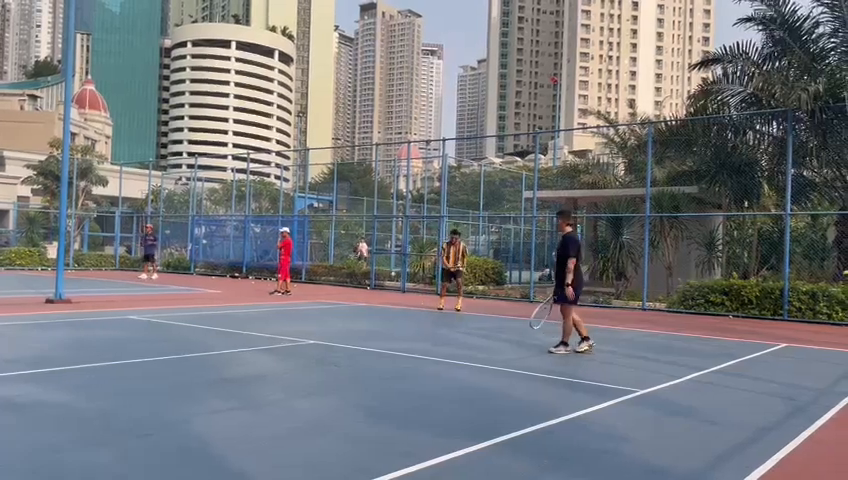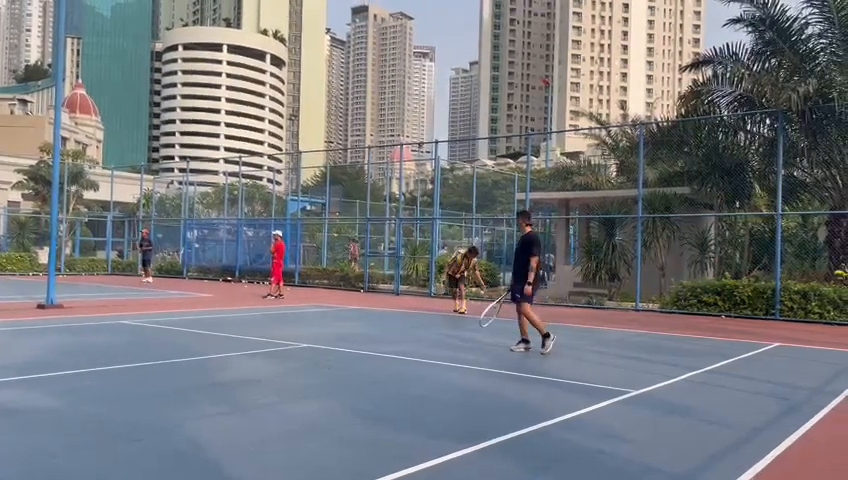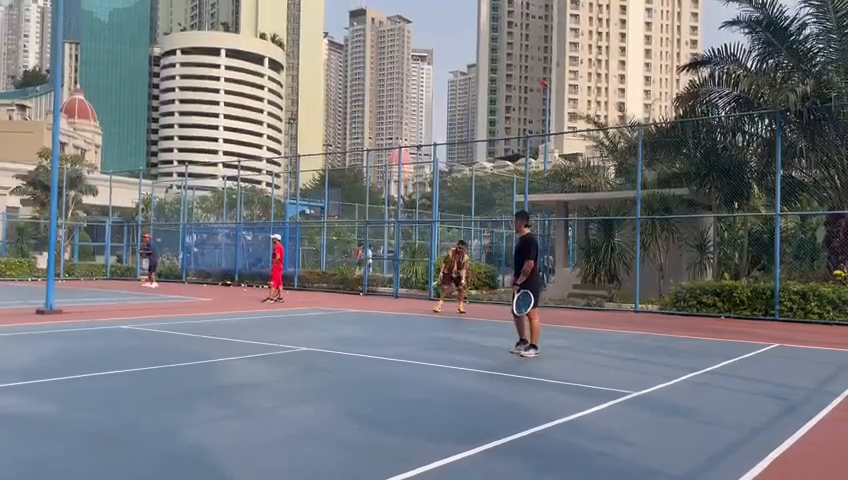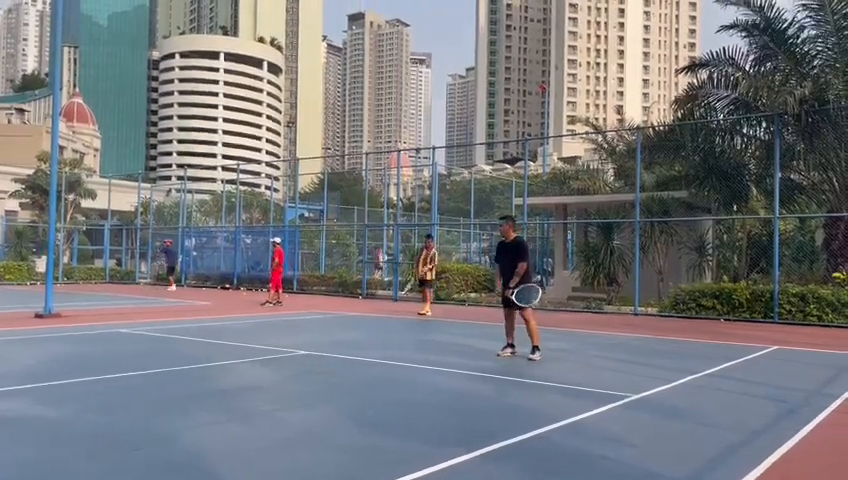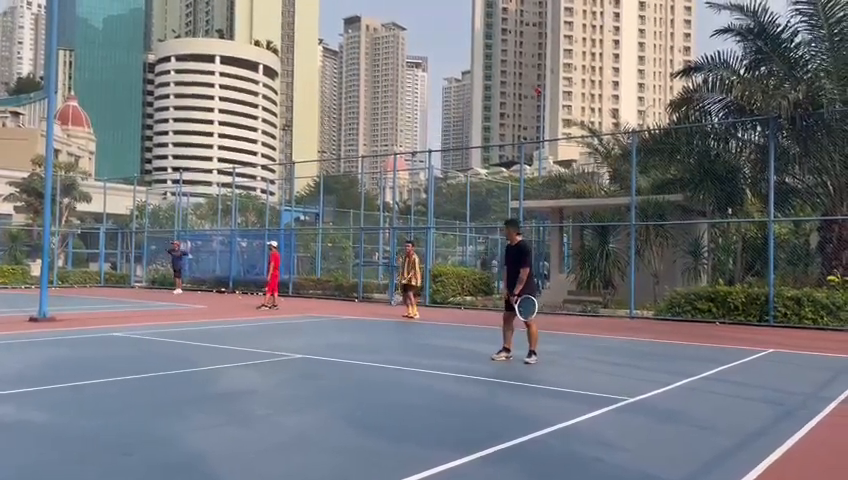
dt=1s
person 1, frame 1
left shoulder: (569, 238)
right shoulder: (568, 237)
left elbow: (571, 263)
left wrist: (568, 284)
right wrist: (564, 284)
left hip: (570, 283)
right hip: (563, 282)
left knee: (566, 313)
right knee: (569, 313)
left ankle: (564, 344)
right ankle: (586, 339)
person 1, frame 2
left shoulder: (532, 238)
right shoulder: (523, 238)
left elbow: (533, 262)
left wrist: (529, 282)
right wrist: (514, 281)
left hip: (527, 282)
right hip: (519, 281)
left knee: (525, 310)
right knee: (519, 311)
left ankle: (546, 335)
right ankle: (525, 341)
person 1, frame 3
left shoulder: (529, 240)
right shoulder: (521, 239)
left elbow: (529, 265)
left wrist: (518, 283)
right wrist: (516, 281)
left hip: (530, 284)
right hip: (521, 284)
left knee: (532, 314)
right knee: (516, 312)
left ankle: (534, 347)
right ankle: (523, 341)
person 1, frame 4
left shoulder: (520, 243)
right shoulder: (501, 245)
left elbow: (522, 267)
right elbow: (498, 266)
left wrist: (511, 285)
right wrist: (499, 284)
left hip: (522, 286)
right hip: (507, 287)
left knee: (527, 316)
right knee: (508, 315)
left ankle: (536, 348)
right ankle: (510, 346)
person 1, frame 5
left shoulder: (524, 247)
right shoulder: (509, 248)
left elbow: (524, 273)
left wrist: (516, 293)
right wrist: (506, 289)
left hip: (525, 291)
right hip: (512, 291)
left knee: (528, 321)
right knee: (507, 319)
left ankle: (533, 353)
right ankle: (506, 350)
